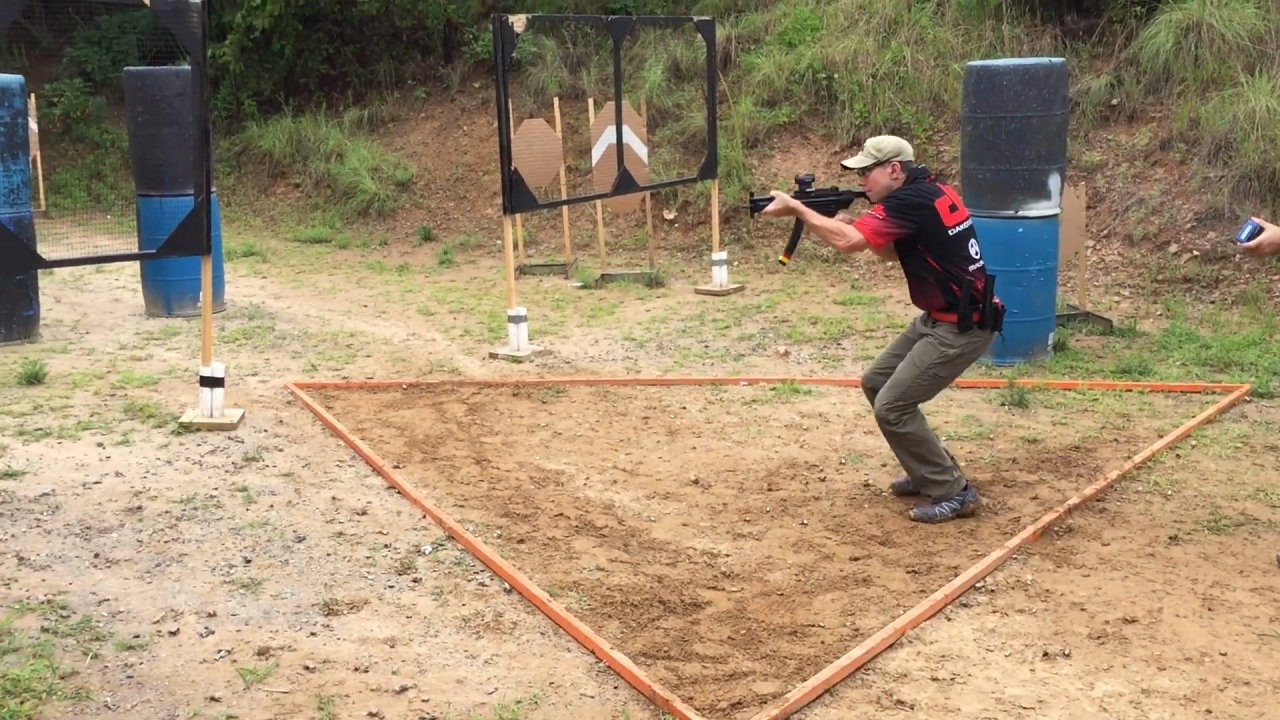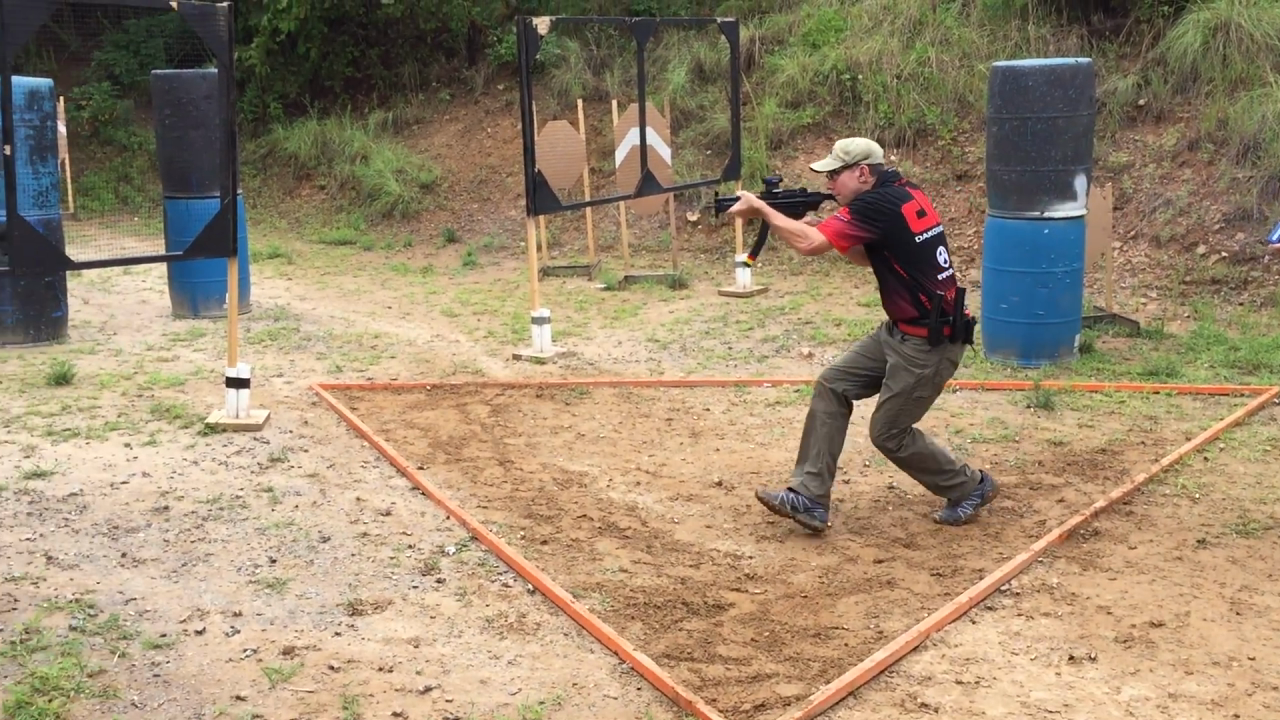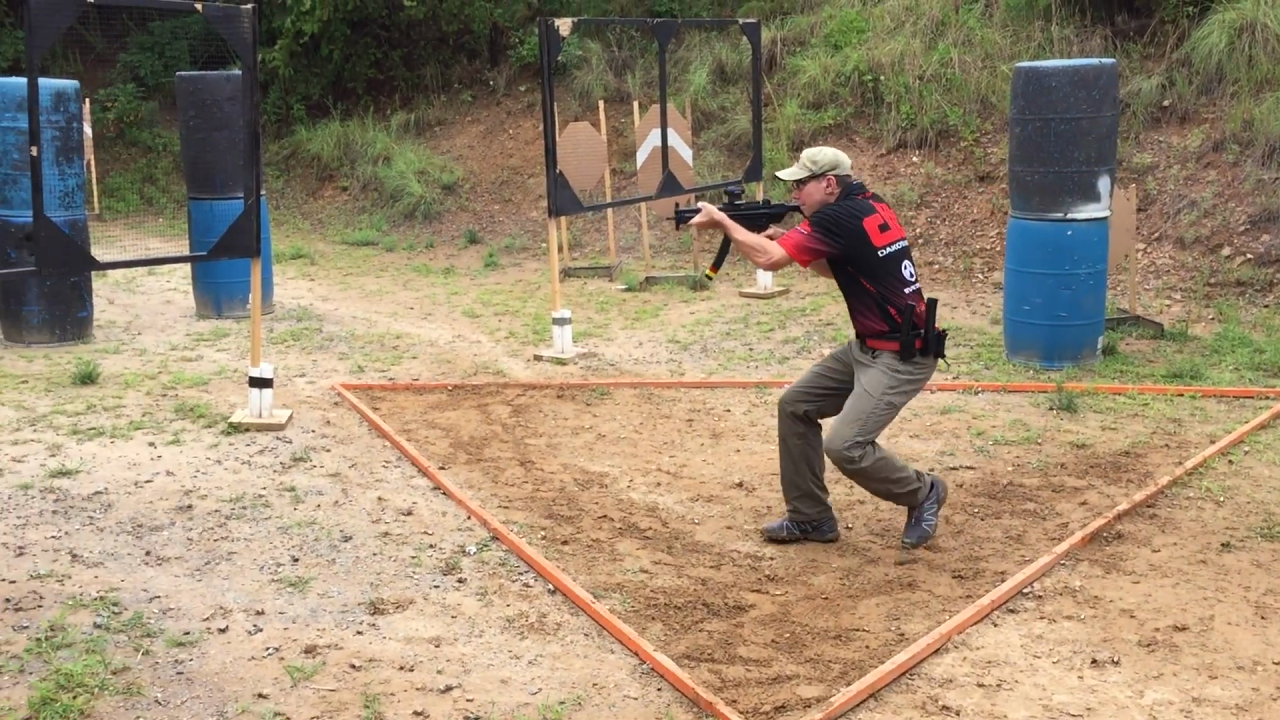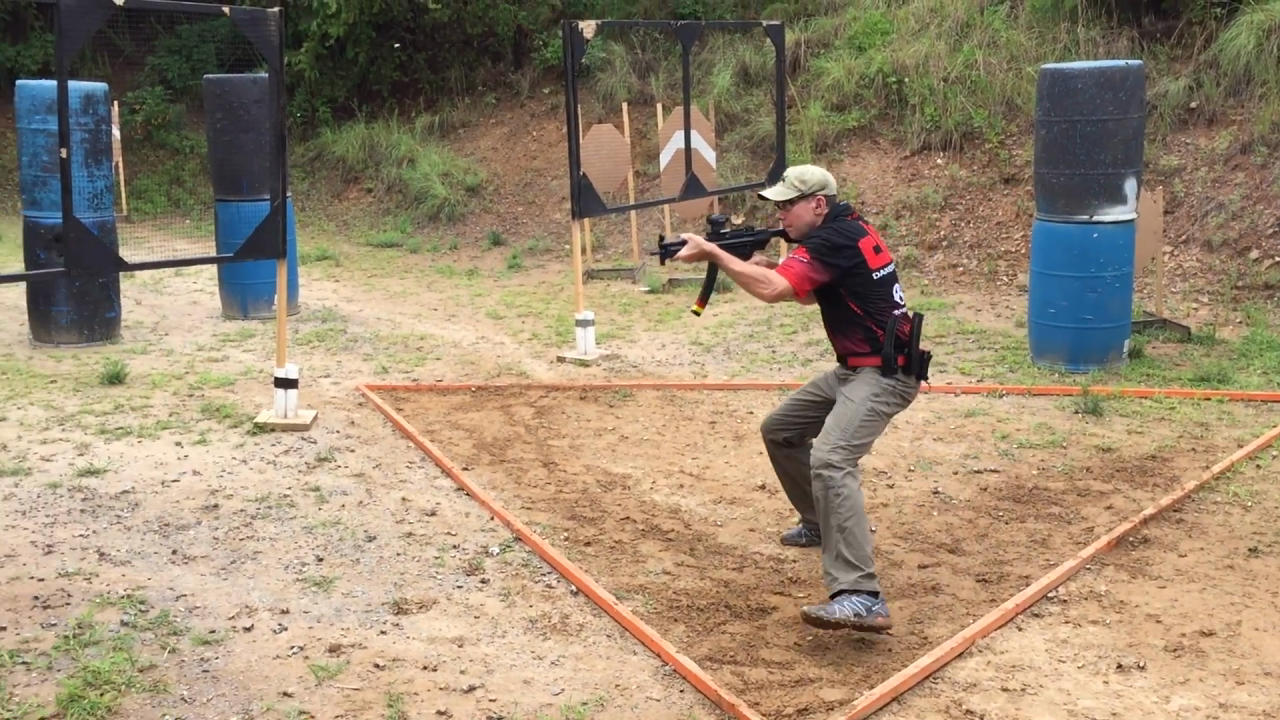
dt=0.2s
person 1, frame 1
left shoulder: (912, 200)
right shoulder: (926, 191)
left elbow: (848, 242)
right elbow: (894, 250)
left wrist: (794, 207)
right wrist: (850, 224)
left hip: (961, 328)
right hip: (944, 319)
left knee: (892, 409)
right knee: (876, 383)
left ankle: (954, 493)
right ankle: (936, 465)
person 1, frame 2
left shoulder: (878, 205)
right shoulder: (902, 194)
left elbow: (809, 244)
right elbow: (871, 256)
left wrist: (759, 208)
right wrist: (822, 227)
left hip: (931, 341)
right hip: (904, 330)
left knee: (889, 433)
right knee: (833, 386)
left ankle: (971, 486)
right ankle: (809, 499)
person 1, frame 3
left shoulder: (841, 216)
right shoulder: (866, 206)
left elbow: (769, 259)
right elbow: (838, 267)
left wrist: (721, 220)
right wrist: (788, 240)
left hip: (901, 357)
right hip: (870, 346)
left knee: (844, 446)
right knee: (795, 406)
left ankle: (921, 490)
right ankle: (810, 518)
person 1, frame 4
left shoulder: (835, 239)
right shoulder: (844, 229)
left elbow: (773, 291)
right elbow: (808, 293)
left wrist: (712, 252)
right wrist: (768, 267)
left hip: (885, 376)
right hip: (853, 370)
left knee: (829, 461)
right knee: (779, 430)
left ankle: (859, 596)
right ankle: (821, 525)
